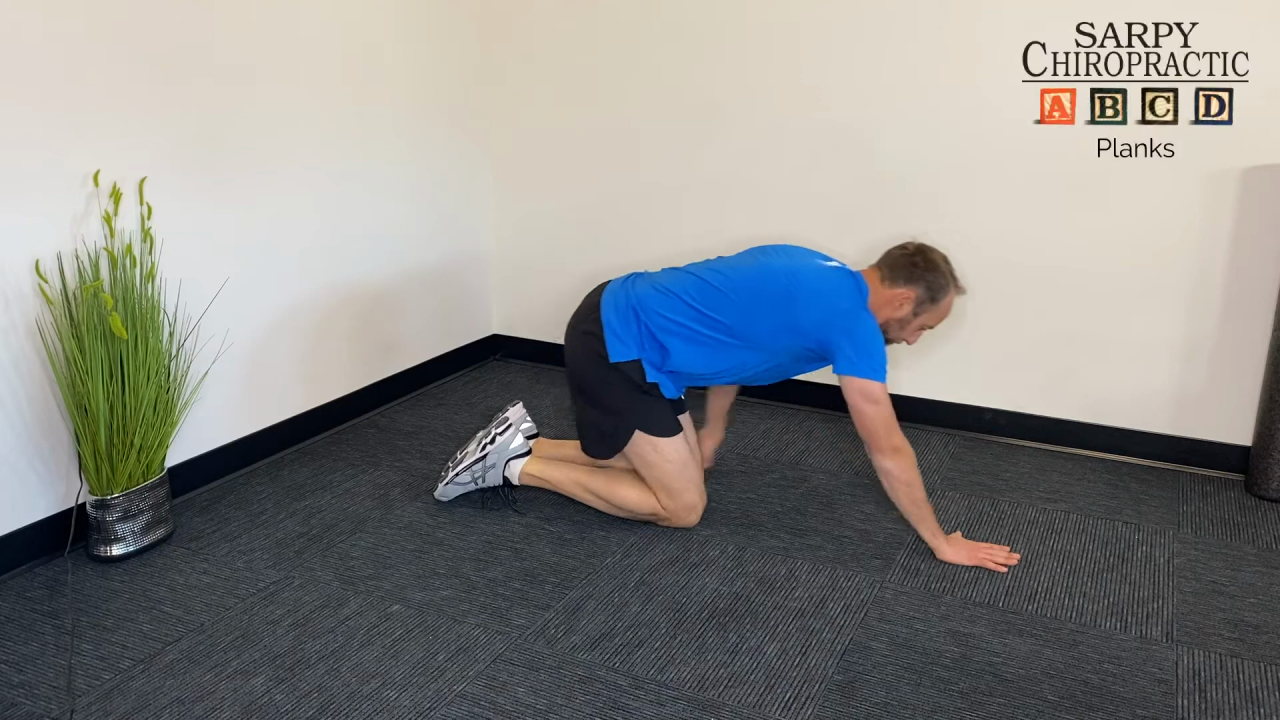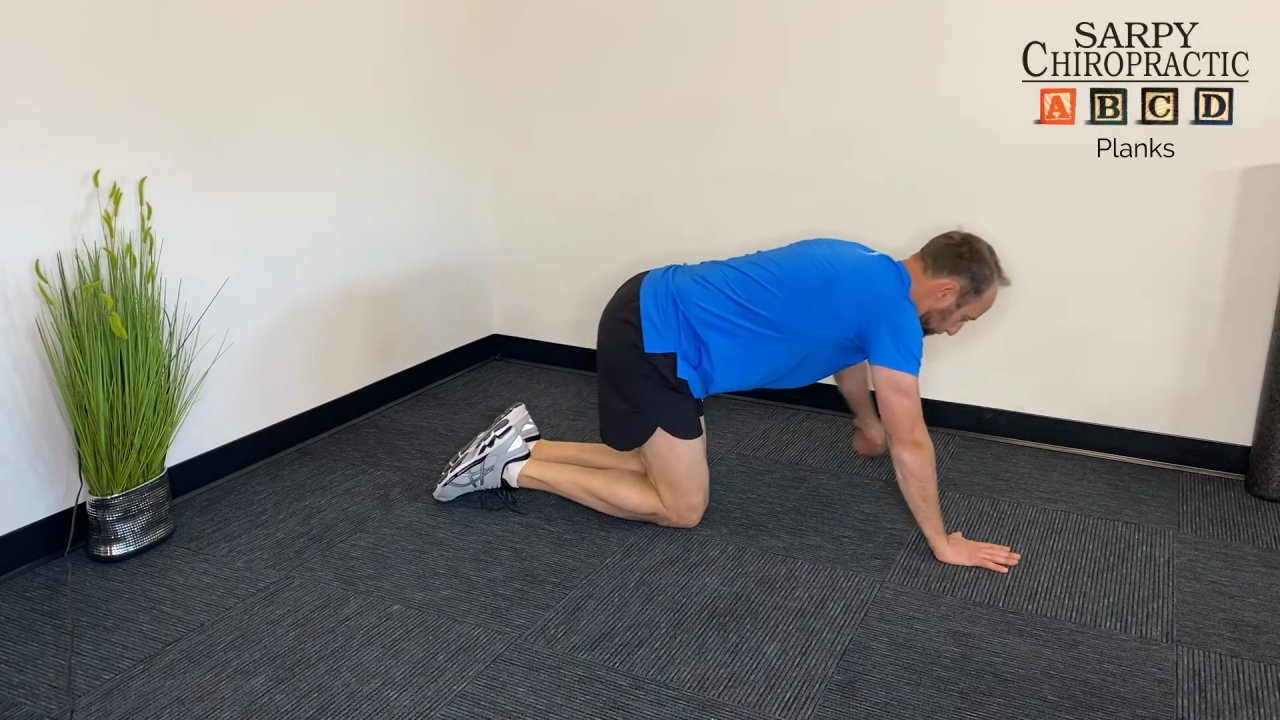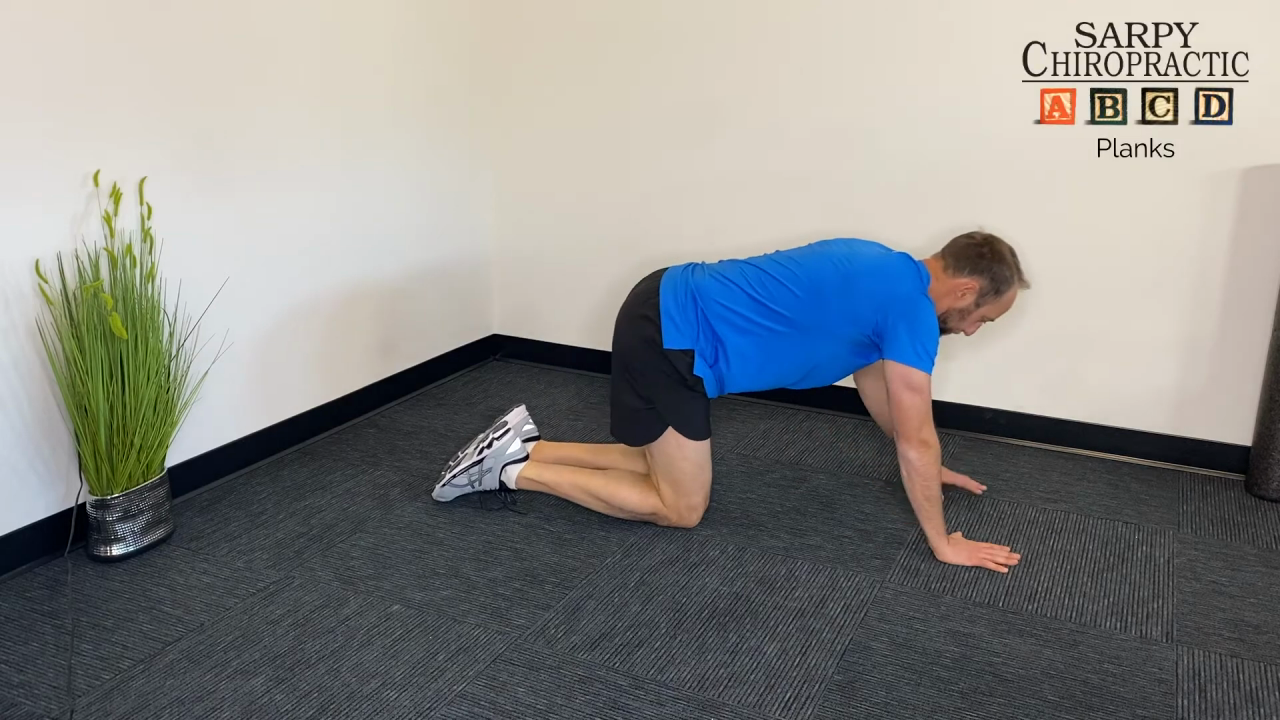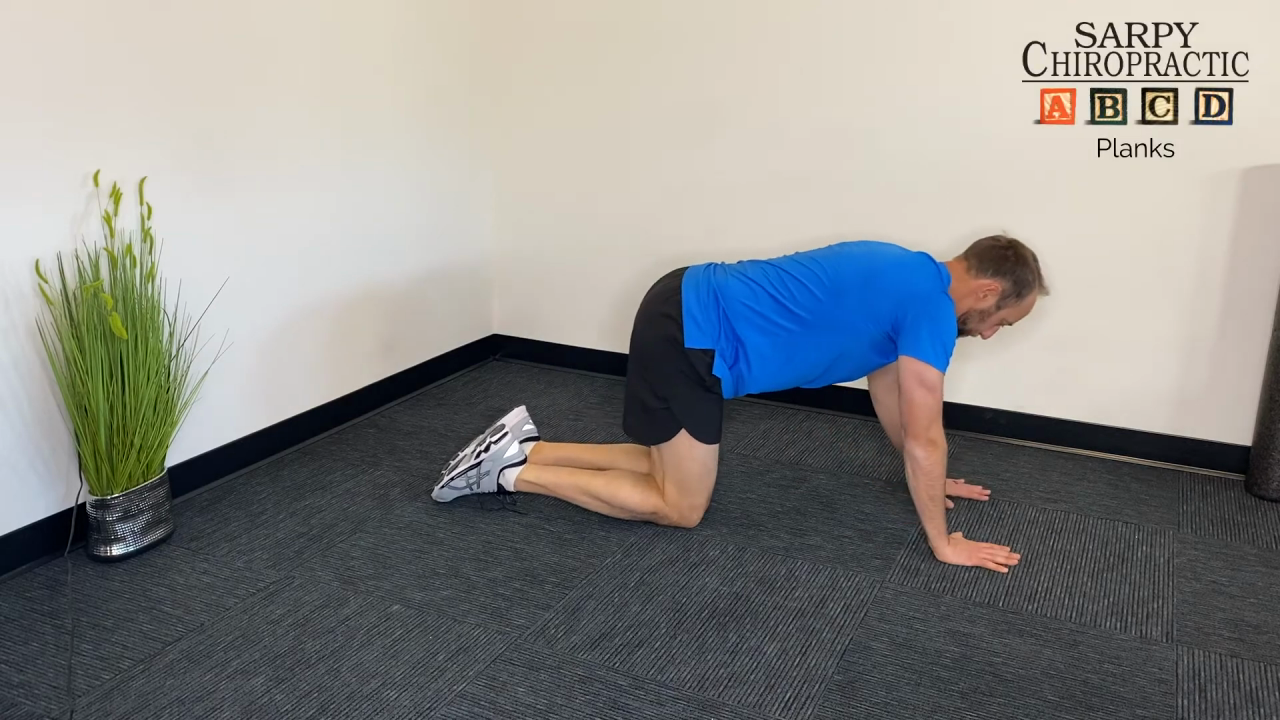
dt=0.3s
person 1, frame 1
left shoulder: (823, 276)
right shoulder: (848, 317)
right elbow: (888, 450)
left wrist: (710, 428)
right wrist: (941, 542)
left hip: (624, 320)
right hip: (614, 346)
left knee: (672, 469)
right knee: (682, 507)
left ankle: (525, 440)
right ankle: (516, 465)
person 1, frame 2
left shoulder: (866, 269)
right shoulder: (893, 306)
right elbow: (910, 444)
left wrist: (867, 419)
right wrist: (943, 543)
left hip: (651, 313)
right hip: (652, 340)
left knee: (670, 469)
right knee: (682, 508)
left ankle: (526, 444)
right ankle: (516, 469)
person 1, frame 3
left shoulder: (885, 277)
right shoulder: (910, 307)
left elbow: (873, 379)
right elbow: (916, 439)
left wrist: (924, 467)
right wrist: (943, 542)
left hip: (669, 311)
right hip: (669, 336)
left knee: (671, 469)
right knee: (681, 508)
left ankle: (527, 445)
right ankle: (515, 470)
person 1, frame 4
left shoulder: (905, 280)
right shoulder: (932, 304)
left elbow: (886, 386)
right elbow: (925, 437)
left wrist: (928, 476)
right wrist: (942, 542)
left hip: (684, 313)
right hip: (688, 336)
left knee: (675, 468)
right knee: (681, 508)
left ankle: (527, 447)
right ankle: (514, 472)
